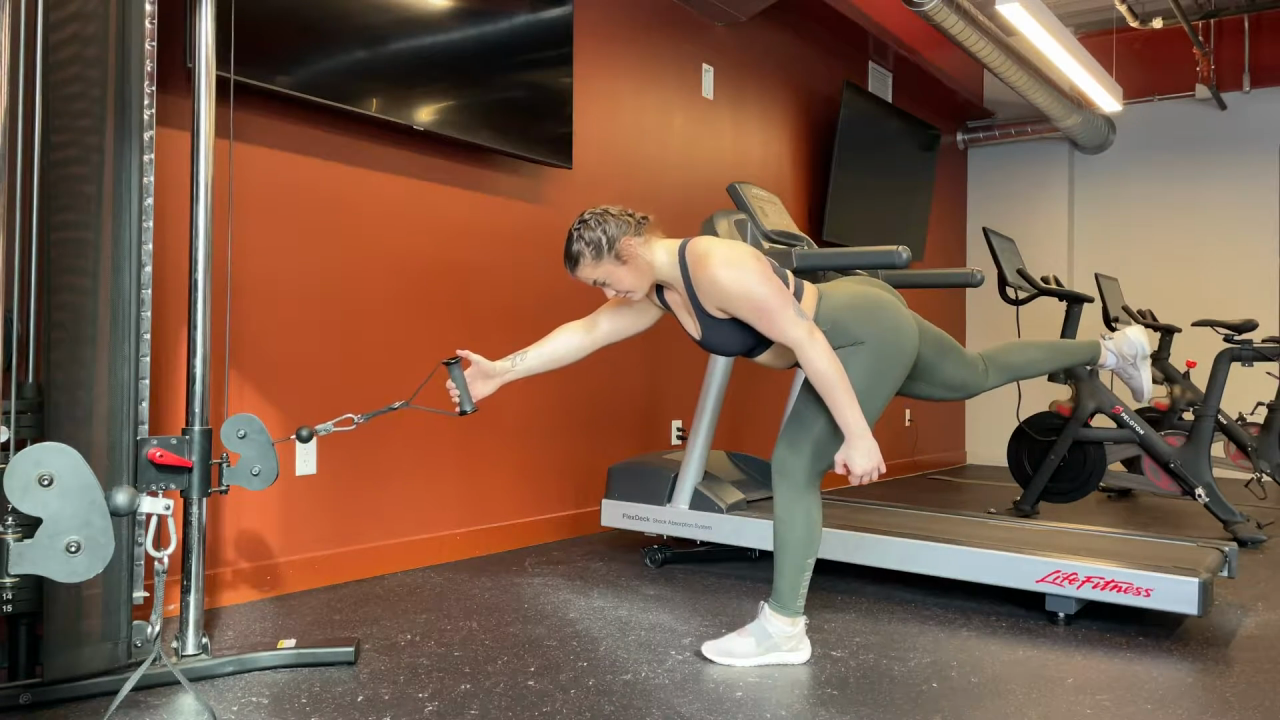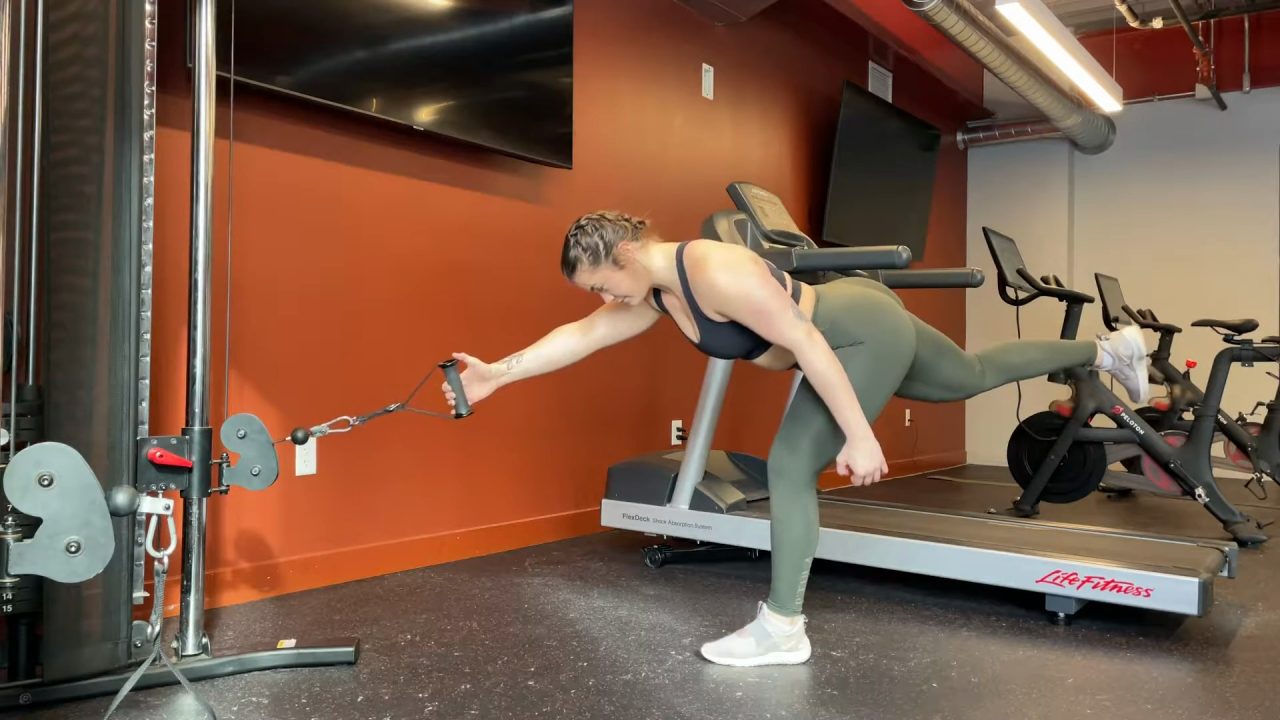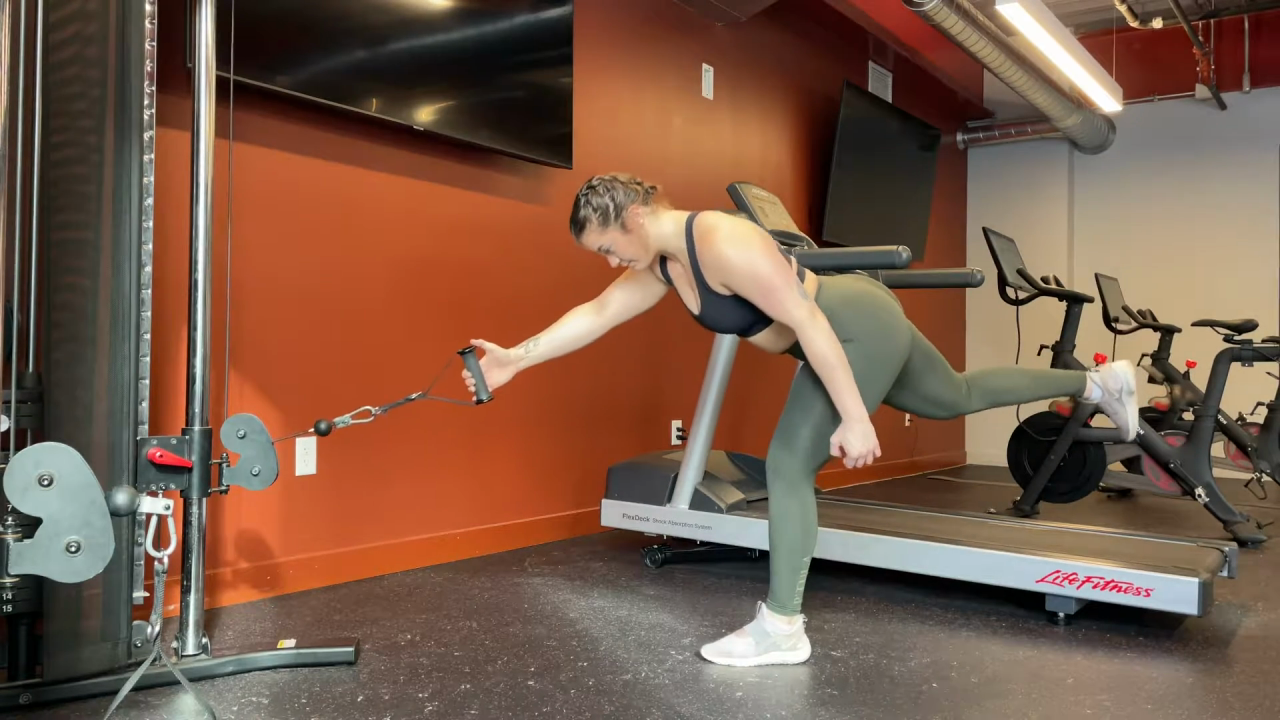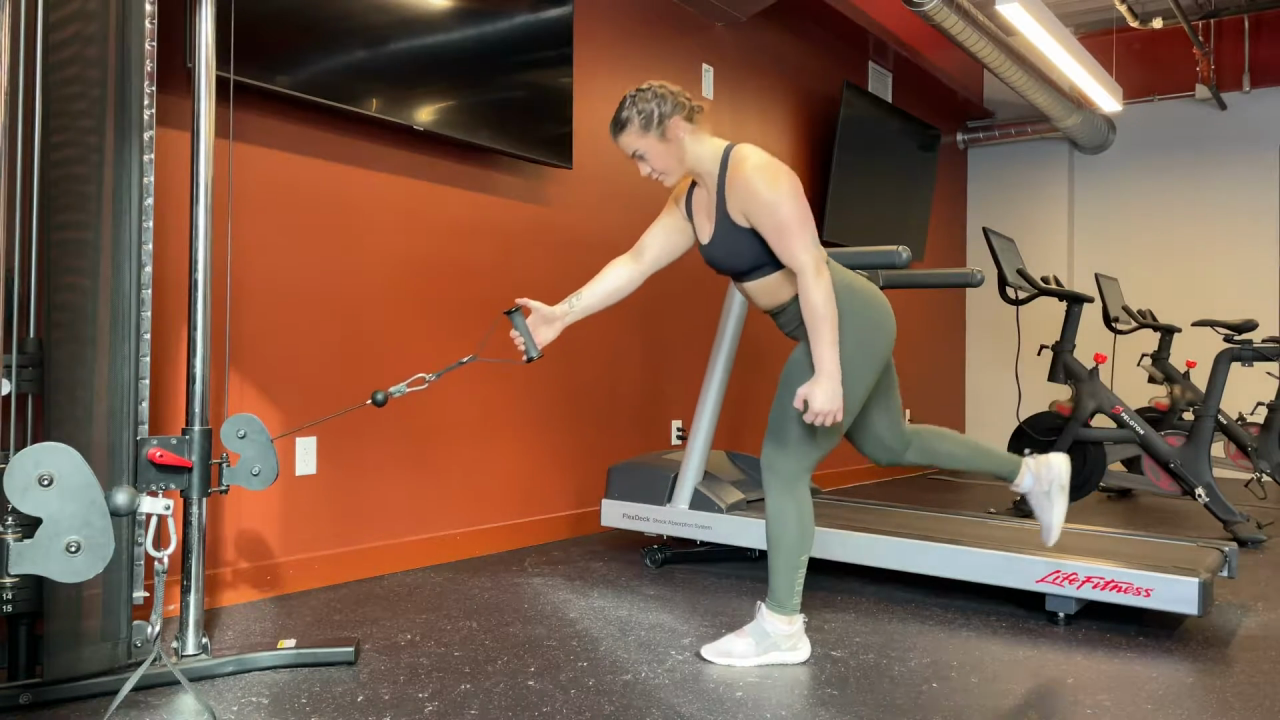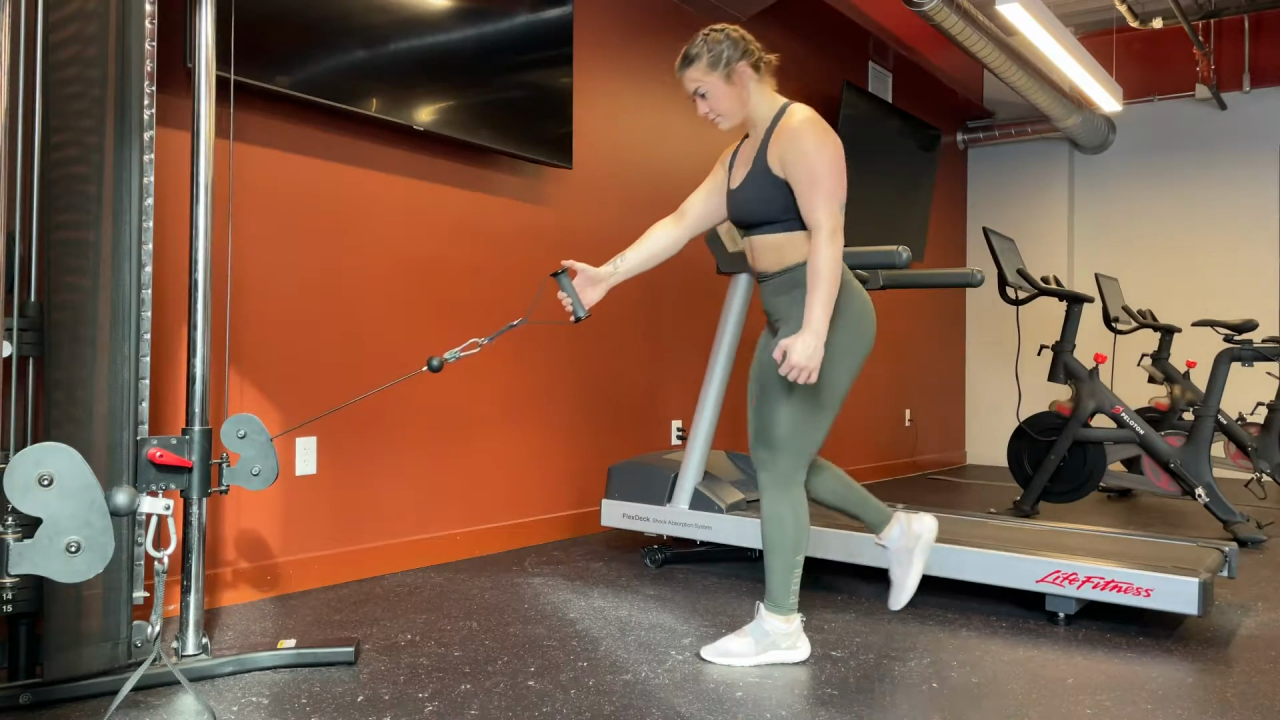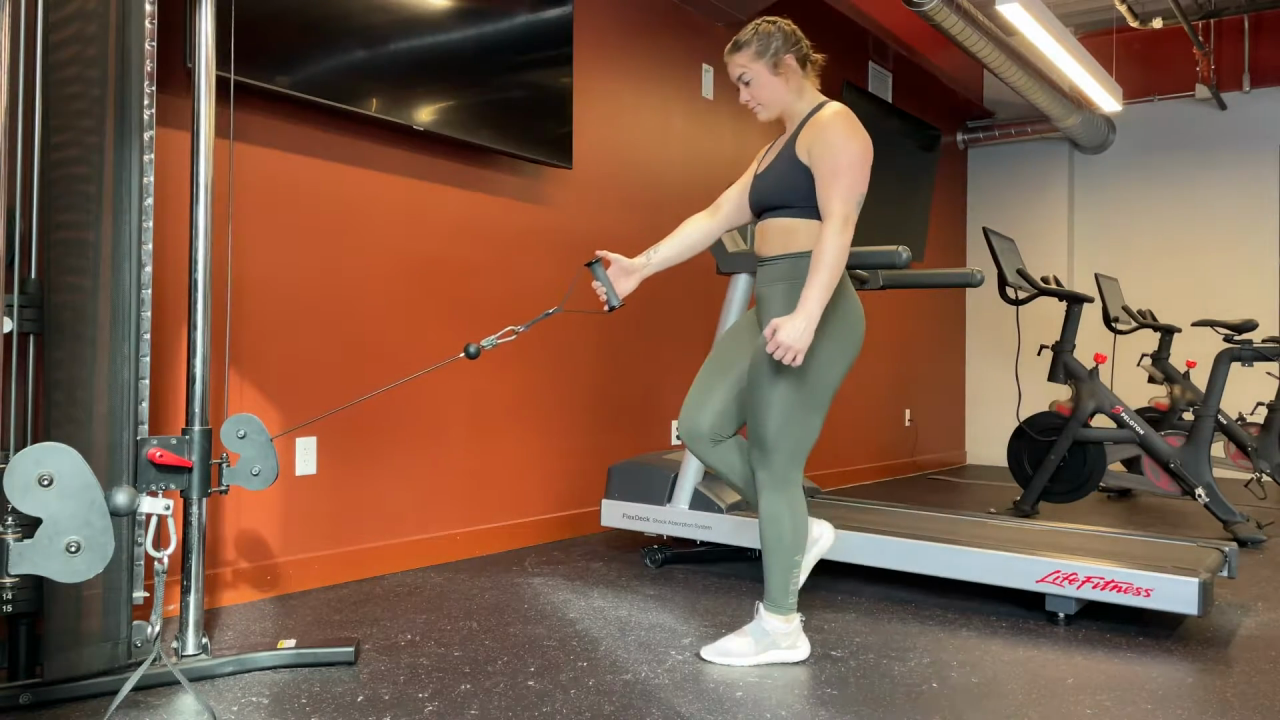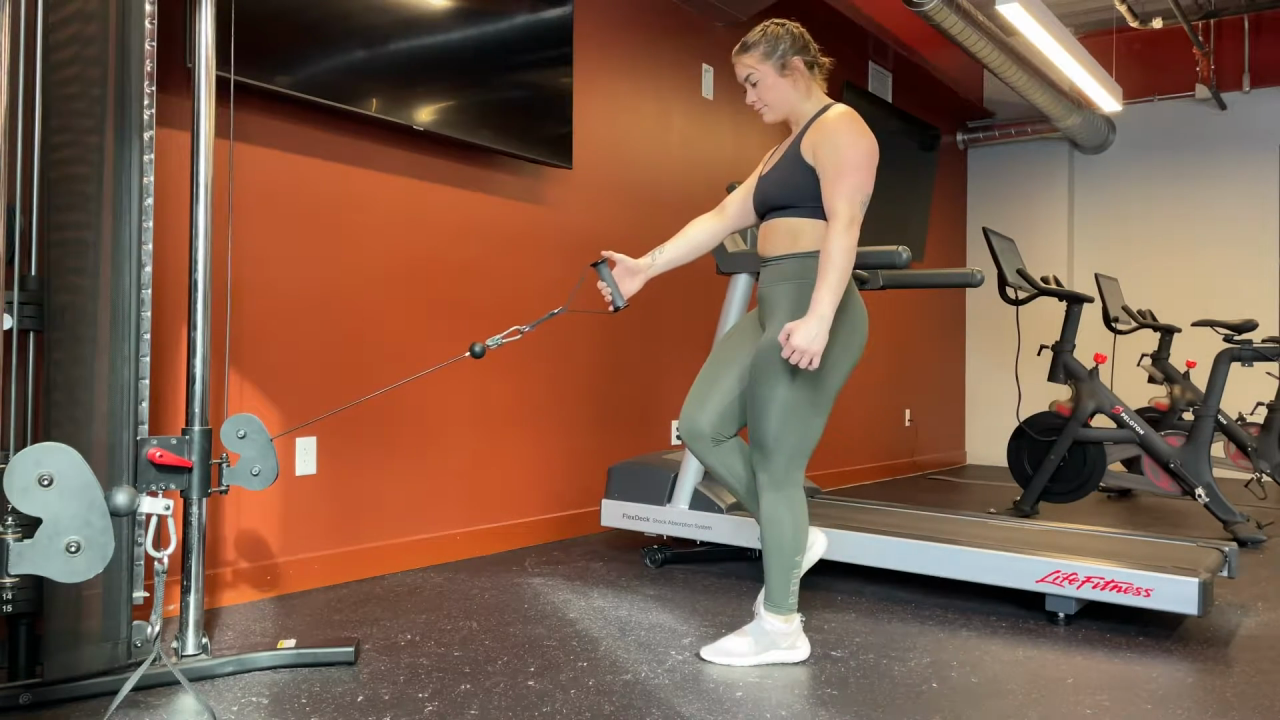
dt=0.3s
person 1, frame 1
left shoulder: (715, 269)
right shoulder: (659, 288)
left elbow: (806, 341)
right elbow: (585, 333)
left wrist: (856, 435)
right wrist: (502, 370)
left hip: (870, 334)
right hip: (868, 322)
left knee: (794, 468)
right knee: (977, 375)
left ankle: (783, 628)
right ankle: (1111, 349)
person 1, frame 2
left shoulder: (714, 272)
right shoulder: (654, 291)
left elbow: (805, 344)
right elbow: (578, 336)
left wrist: (859, 435)
right wrist: (495, 373)
left hip: (869, 334)
right hip: (865, 320)
left knee: (791, 468)
right knee: (975, 376)
left ankle: (782, 627)
right ankle: (1108, 350)
person 1, frame 3
left shoulder: (721, 242)
right shoulder: (660, 262)
left elbow: (806, 321)
right elbow: (596, 313)
left wrist: (853, 418)
right wrist: (517, 358)
left hip: (861, 330)
right hip: (859, 322)
left knee: (788, 466)
right knee: (957, 391)
left ankle: (781, 628)
right ankle: (1095, 383)
person 1, frame 4
left shoulder: (753, 174)
right shoulder: (690, 197)
left elbow: (812, 272)
right elbow: (634, 262)
left wrist: (827, 376)
right wrist: (560, 315)
left hip: (847, 323)
right hip: (840, 322)
left knee: (783, 465)
right knee: (890, 445)
left ankle: (781, 630)
right ankle: (1031, 472)
person 1, frame 5
left shoulder: (802, 132)
right shoulder: (741, 152)
left elbow: (826, 238)
right elbow: (681, 223)
left wrist: (813, 336)
right wrist: (608, 275)
left hip: (824, 318)
right hip: (785, 317)
left knee: (777, 467)
right knee: (784, 461)
left ankle: (781, 630)
right ankle: (898, 528)
person 1, frame 6
left shoulder: (834, 126)
right shoulder: (780, 146)
left elbow: (838, 225)
right elbow: (716, 217)
left wrist: (806, 316)
right wrist: (640, 267)
left hip: (814, 313)
right hip: (771, 309)
left knee: (773, 465)
right knee: (701, 427)
left ankle: (780, 627)
right ankle: (797, 533)
person 1, frame 7
left shoulder: (839, 127)
right shoulder: (785, 149)
left elbow: (844, 226)
right elbow: (721, 219)
left wrist: (817, 318)
right wrist: (645, 267)
left hip: (813, 313)
right hip: (772, 310)
left knee: (773, 466)
right knee: (701, 426)
left ankle: (780, 628)
right ankle: (791, 538)
